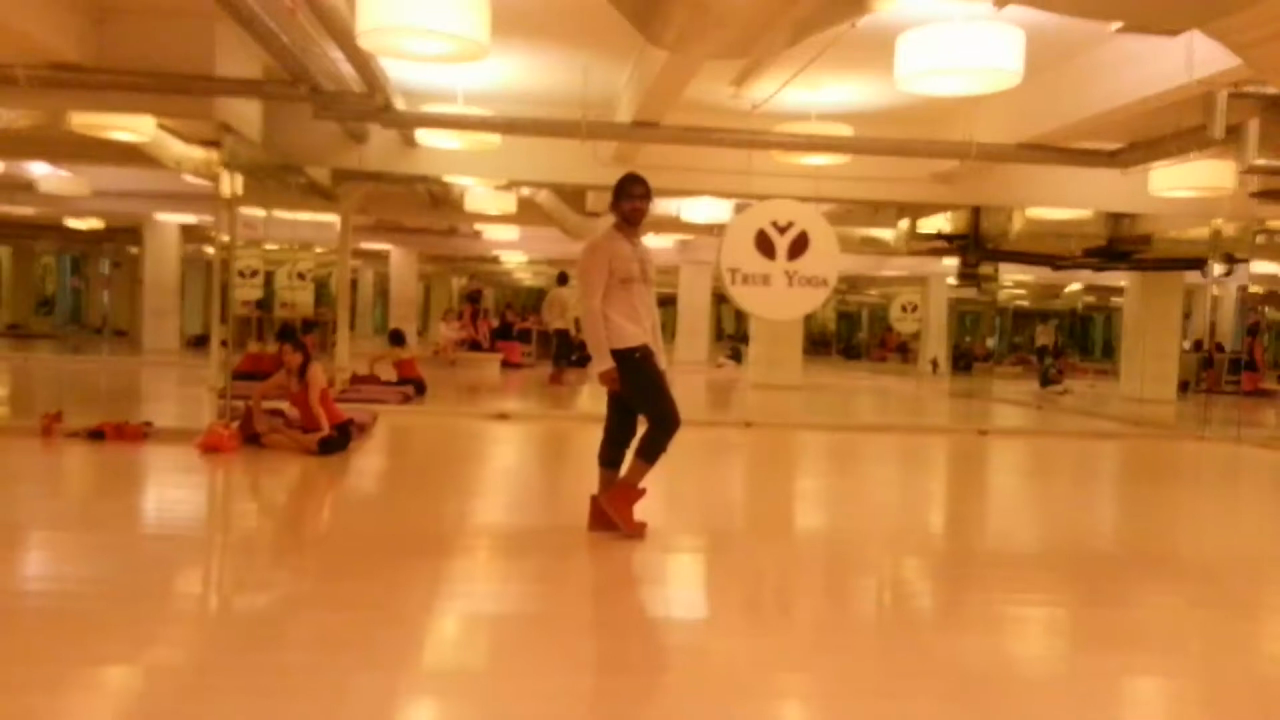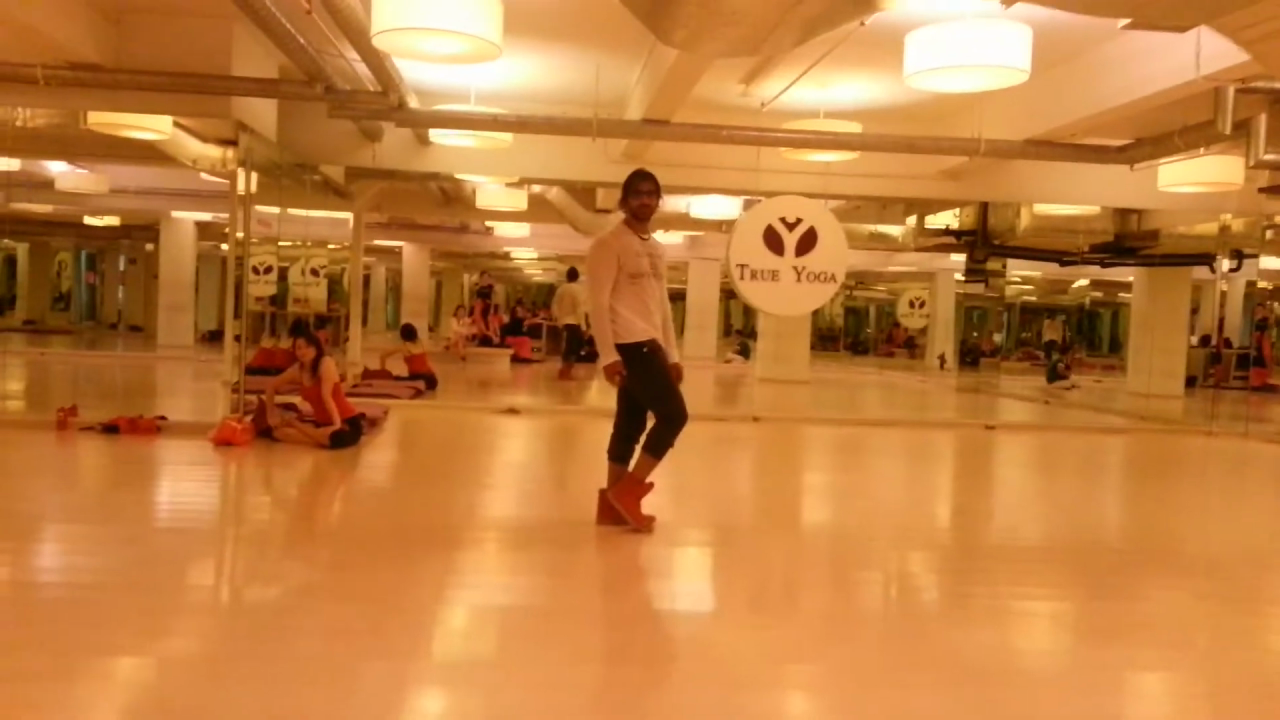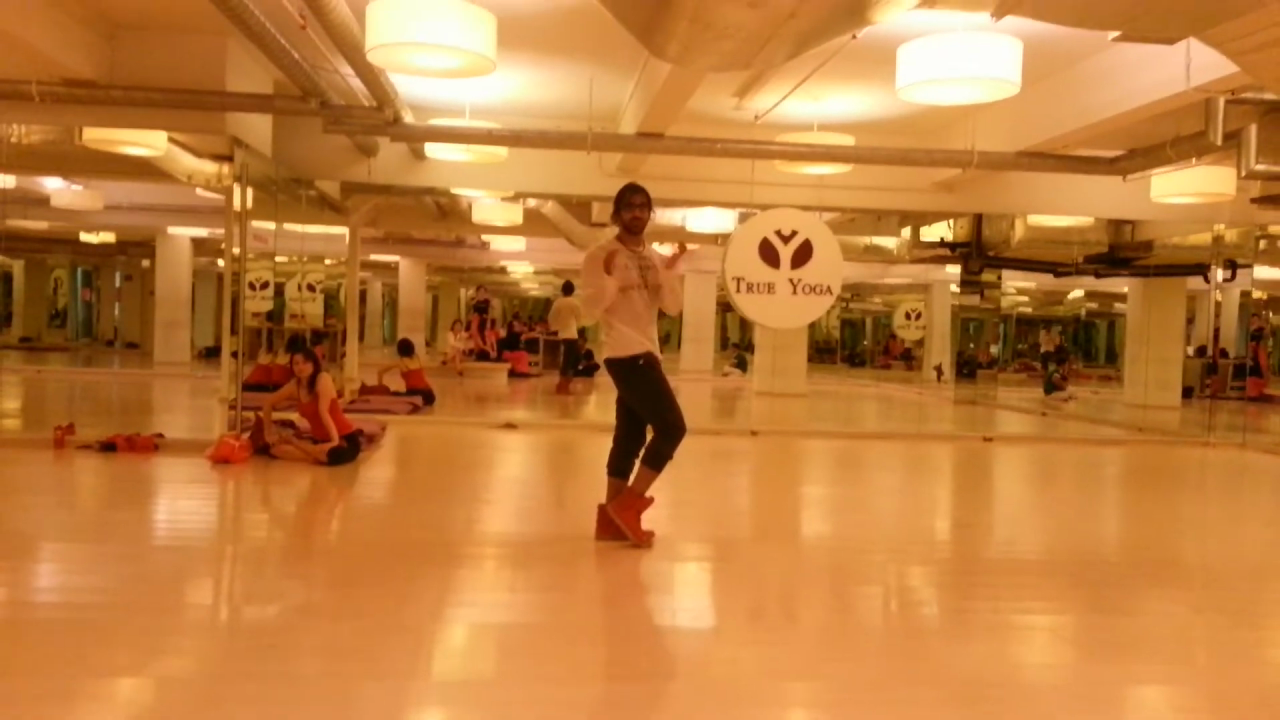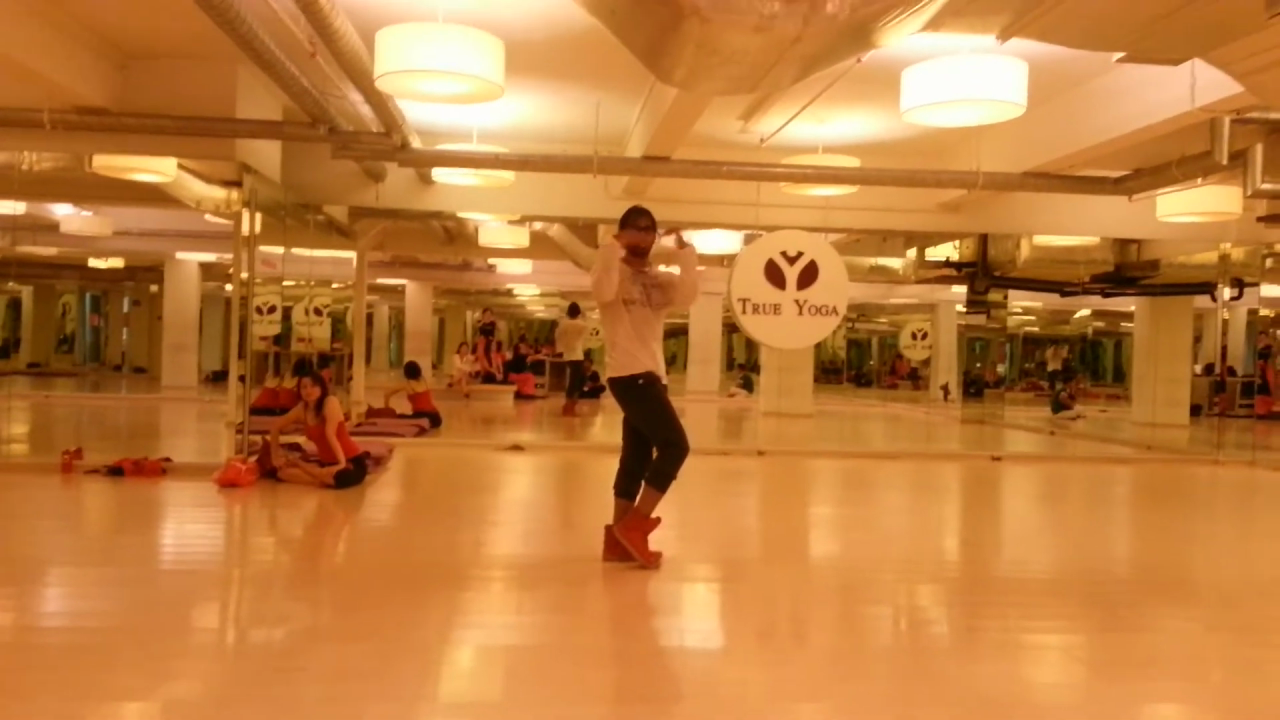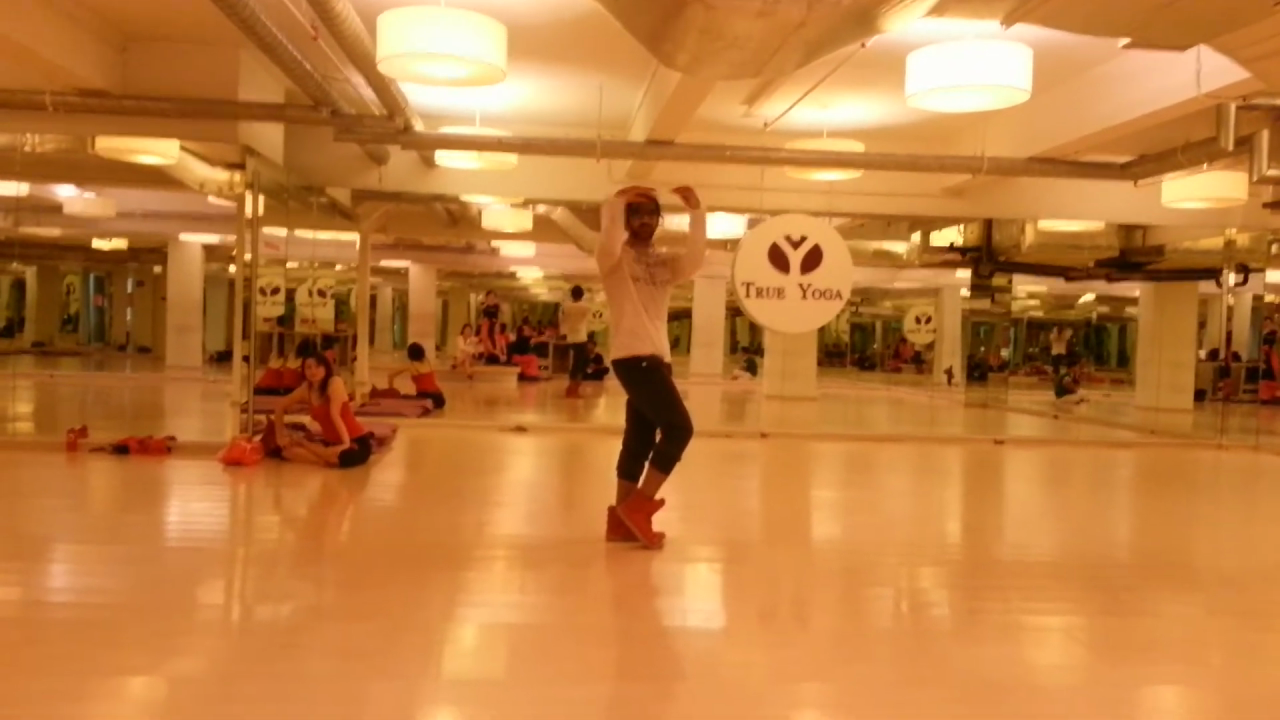
dt=0.5s
person 1, frame 1
left shoulder: (645, 253)
right shoulder: (601, 247)
right elbow: (590, 306)
left wrist: (659, 360)
right wrist: (603, 360)
left hip: (640, 350)
right hip: (621, 350)
left knee: (621, 429)
right knee: (666, 419)
left ankle: (604, 506)
right ankle: (621, 494)
person 1, frame 2
left shoulder: (657, 249)
right shoulder: (609, 243)
right elbow: (598, 301)
left wrist: (672, 354)
right wrist: (608, 355)
left hip: (650, 344)
right hip: (630, 345)
left knee: (630, 423)
right knee: (673, 414)
left ankle: (612, 501)
right ankle: (629, 488)
person 1, frame 3
left shoulder: (657, 258)
right shoulder: (601, 254)
left elbow: (674, 307)
right elbow: (590, 308)
left wrist: (673, 271)
right wrist: (611, 276)
left hip: (646, 355)
right hip: (626, 355)
left knee: (630, 437)
right knee: (672, 426)
left ankle: (611, 516)
right ankle: (629, 503)
person 1, frame 4
left shoulder: (663, 280)
right shoulder: (610, 270)
left elbow: (687, 297)
right elbow: (603, 292)
left wrist: (687, 255)
right wrist: (614, 247)
left hip: (653, 375)
right hip: (629, 374)
left knee: (637, 457)
right knee: (674, 445)
left ankle: (619, 537)
right ankle: (635, 524)
person 1, frame 5
left shoulder: (667, 259)
right shoulder: (615, 257)
left elbow: (693, 261)
right elbow: (608, 247)
left wrist: (696, 215)
right wrist: (616, 202)
left hip: (655, 357)
right hip: (632, 356)
left knee: (640, 439)
right knee: (678, 426)
left ankle: (624, 513)
right ankle: (642, 505)
